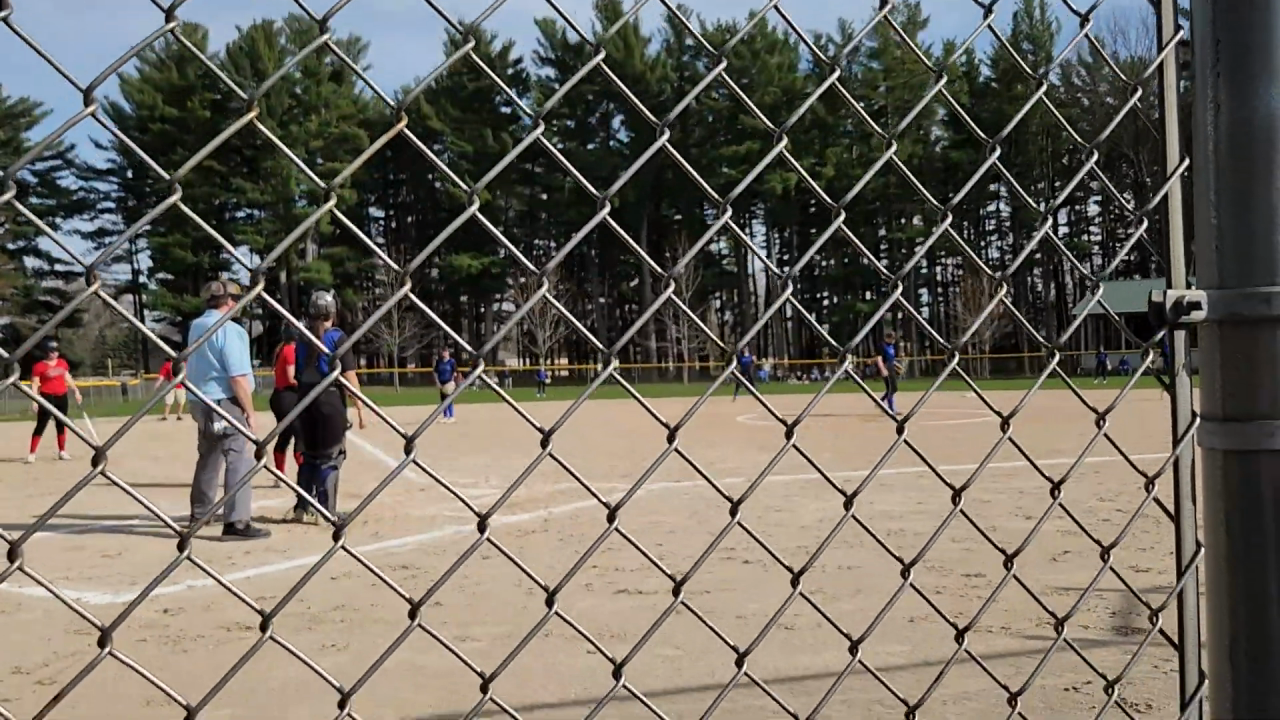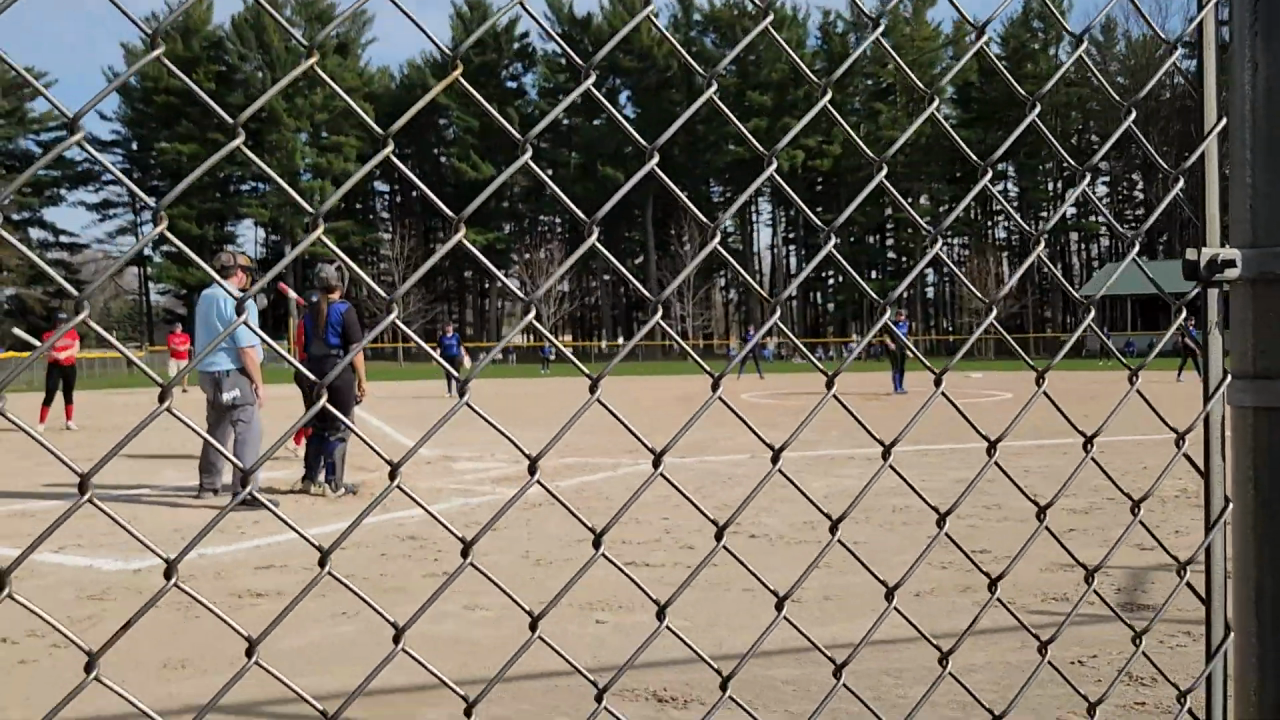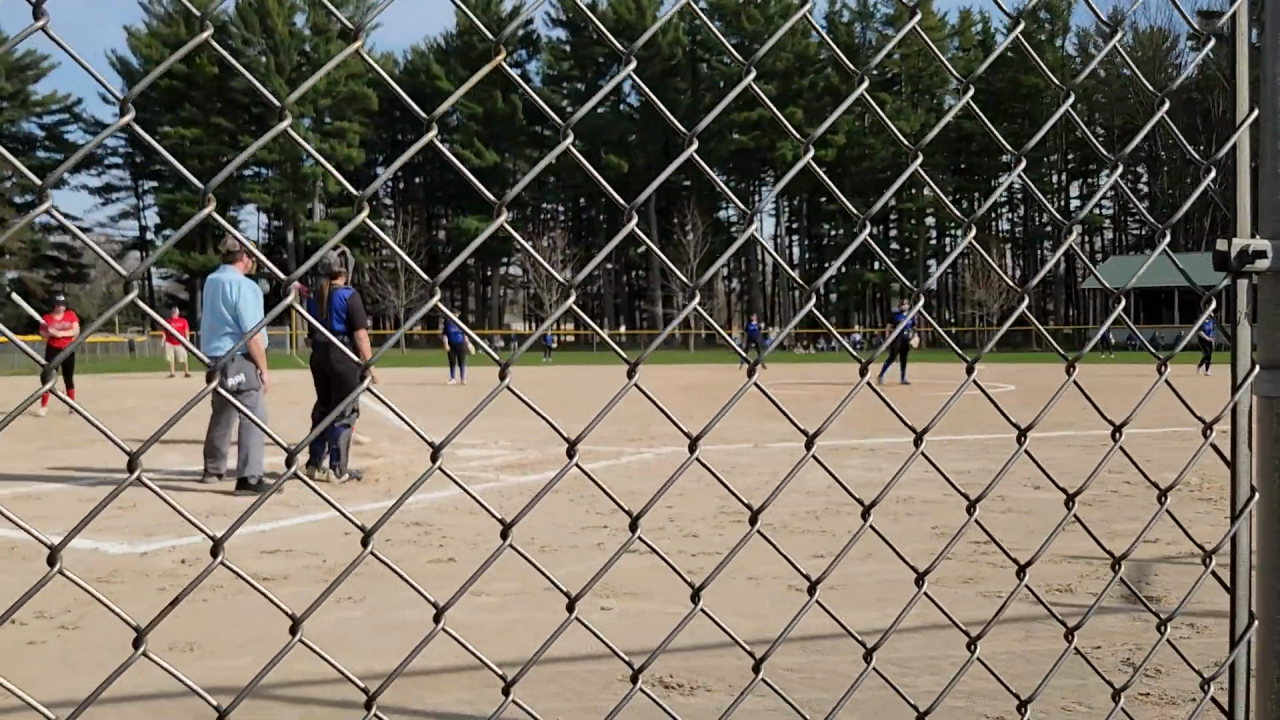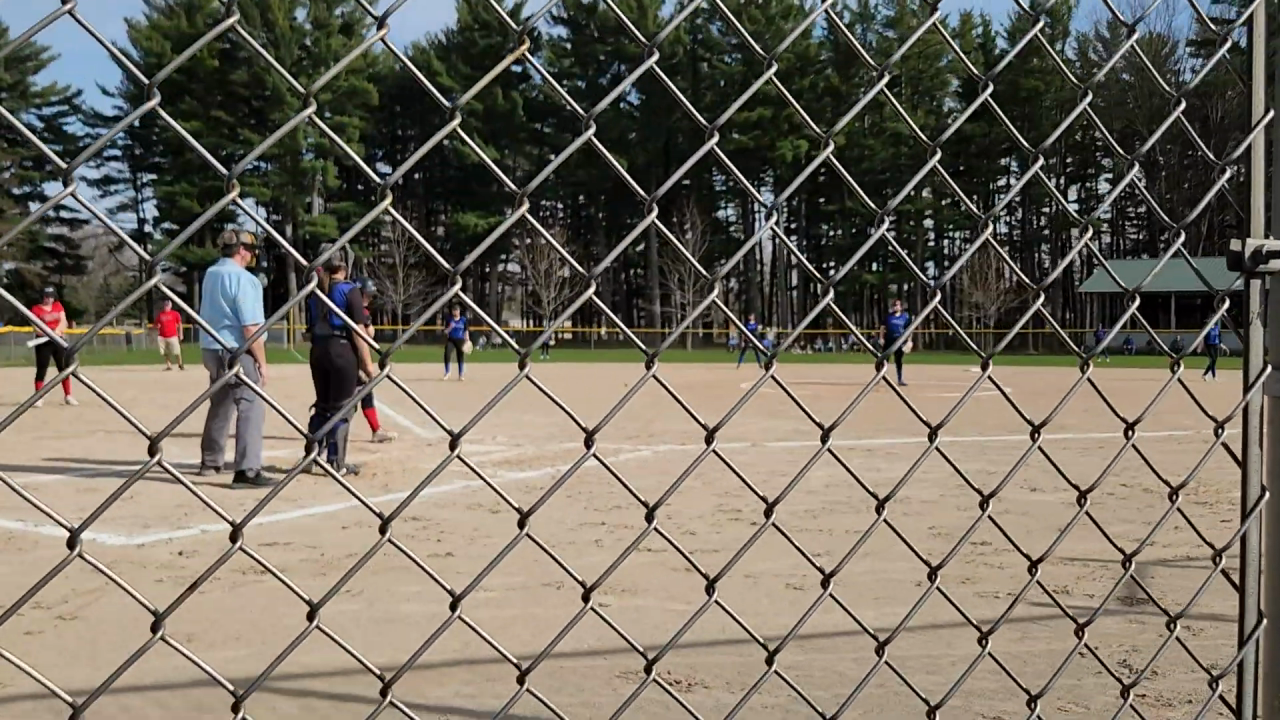
dt=0.3s
person 1, frame 1
left shoulder: (195, 327)
right shoulder: (230, 330)
right elbow: (238, 377)
right wrist: (250, 411)
left hip: (200, 402)
right hip: (223, 402)
left knee: (208, 459)
right knee: (240, 460)
left ankle: (199, 514)
right ankle: (236, 523)
person 1, frame 2
left shoulder: (204, 297)
right shoulder: (238, 301)
right elbow: (247, 349)
right wrist: (259, 383)
left hip: (208, 372)
right hip: (232, 374)
left knee: (217, 430)
right knee: (248, 430)
left ankle: (208, 485)
right ankle: (245, 494)
person 1, frame 3
left shoulder: (210, 281)
right shoulder: (244, 285)
right elbow: (251, 334)
right wrist: (264, 368)
left hip: (213, 357)
right hip: (237, 359)
left knee: (222, 413)
right knee: (253, 415)
left ankle: (213, 469)
right ankle: (249, 478)
person 1, frame 4
left shoulder: (210, 274)
right shoulder: (243, 278)
left elbow: (216, 314)
right elbow: (251, 327)
right wrist: (262, 362)
left hip: (211, 349)
left knee: (220, 407)
right knee: (251, 409)
left ankle: (210, 462)
right ankle: (246, 471)
person 2, frame 1
left shoulder: (302, 339)
right shoulder: (337, 337)
left elbow: (299, 374)
right elbow: (348, 375)
left wrist: (305, 398)
right wrist: (360, 408)
left hip: (305, 398)
right hip: (330, 398)
left knee: (309, 454)
right knee: (330, 456)
left ankle: (302, 508)
right ankle: (327, 512)
person 2, frame 2
left shoulder: (310, 311)
right shoulder: (344, 309)
left elbow: (307, 346)
right elbow: (355, 348)
right wrist: (362, 380)
left hip: (314, 371)
right hip: (338, 371)
left knee: (318, 426)
right knee: (338, 428)
left ankle: (310, 479)
right ankle: (334, 484)
person 2, frame 3
left shoulder: (315, 296)
right shoulder: (349, 295)
left elbow: (314, 332)
right elbow: (360, 335)
right wrist: (370, 365)
left hip: (319, 356)
right hip: (344, 356)
left knee: (323, 411)
right knee: (343, 413)
left ankle: (314, 465)
right ankle: (338, 469)
person 2, frame 4
left shoulder: (316, 290)
right shoulder: (349, 290)
left elbow: (313, 327)
right wrist: (368, 362)
left hip: (318, 351)
right hip: (342, 351)
left knee: (322, 406)
right knee: (341, 408)
right ankle: (336, 463)
